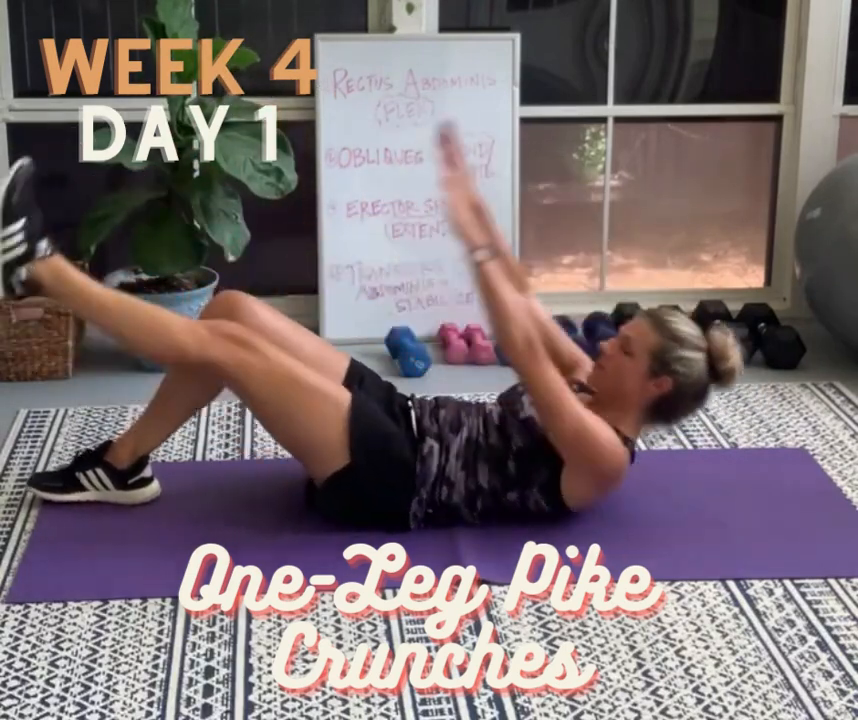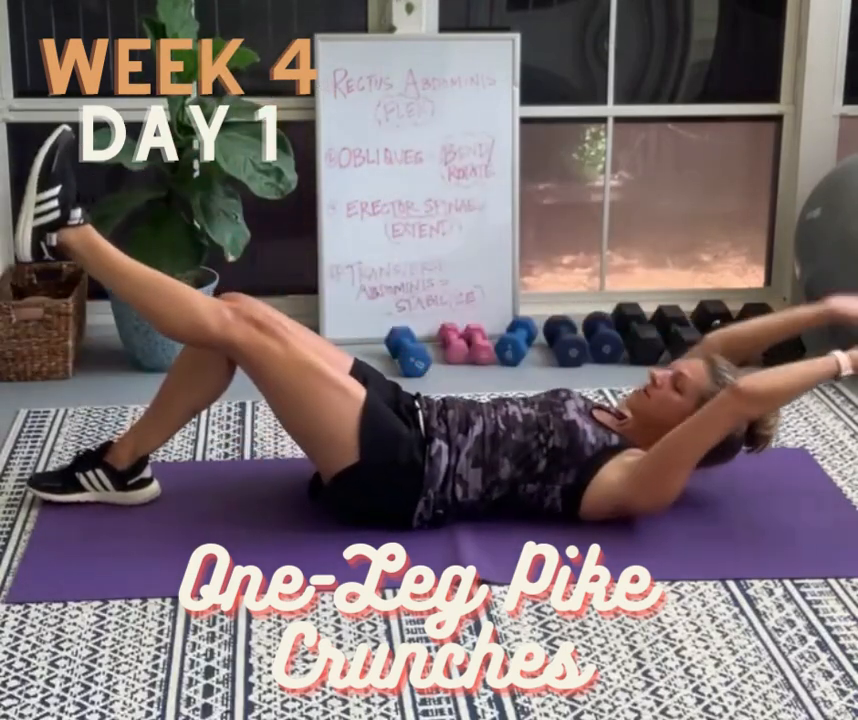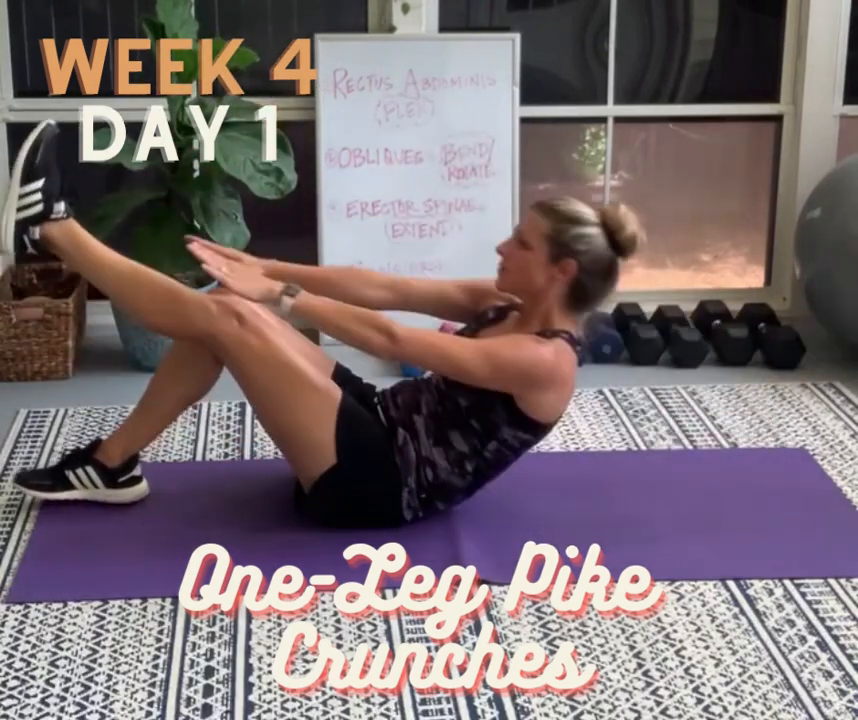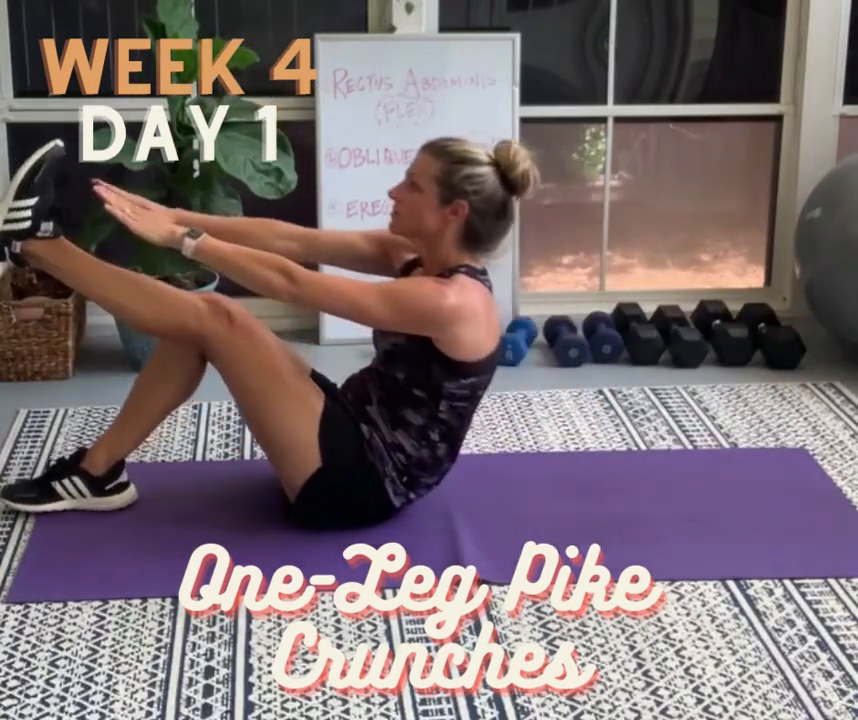
dt=0.7s
person 1, frame 1
left shoulder: (603, 458)
right shoulder: (585, 395)
left elbow: (525, 360)
right elbow: (522, 308)
left wrist: (472, 246)
right wrist: (478, 220)
left hip: (389, 480)
right hip: (398, 425)
left knee: (217, 342)
right knee: (234, 310)
right ankle: (122, 467)
person 1, frame 2
left shoulder: (641, 481)
right shoulder: (618, 428)
left elbow: (740, 397)
right elbow: (715, 345)
left hip: (397, 476)
right hip: (413, 423)
left knee: (234, 328)
right knee: (236, 308)
left ankle: (71, 235)
right ankle: (121, 467)
person 1, frame 3
left shoulder: (546, 361)
right shoulder: (508, 306)
left elbow: (390, 340)
right elbow: (384, 286)
left wrist: (278, 295)
right wrist: (265, 268)
left hip: (377, 480)
right hip: (382, 429)
left knee: (223, 317)
right knee: (226, 310)
left ankle: (54, 227)
right ankle: (110, 466)
person 1, frame 4
left shoulder: (451, 302)
right shoulder: (421, 256)
left elbow: (292, 283)
right elbow: (295, 240)
left wrist: (181, 239)
right wrist: (176, 216)
left hip: (361, 481)
right hip: (352, 431)
left knee: (215, 318)
right knee: (200, 318)
right ankle: (96, 474)
